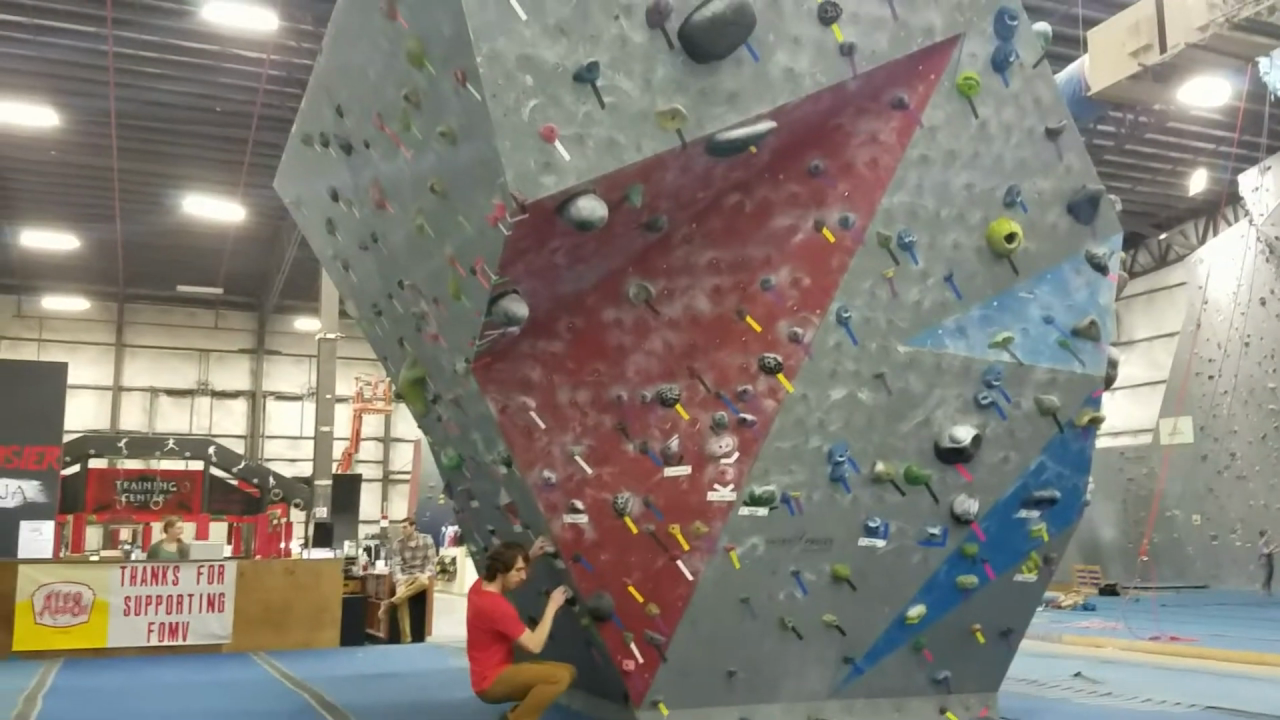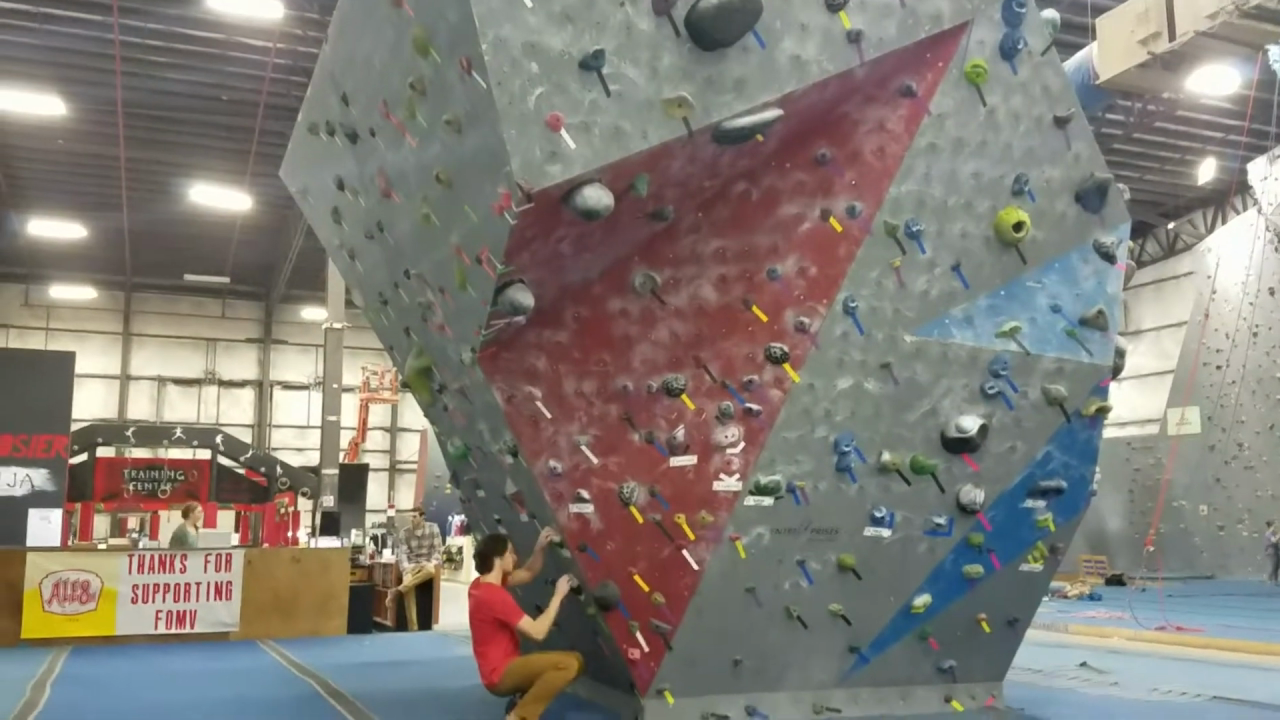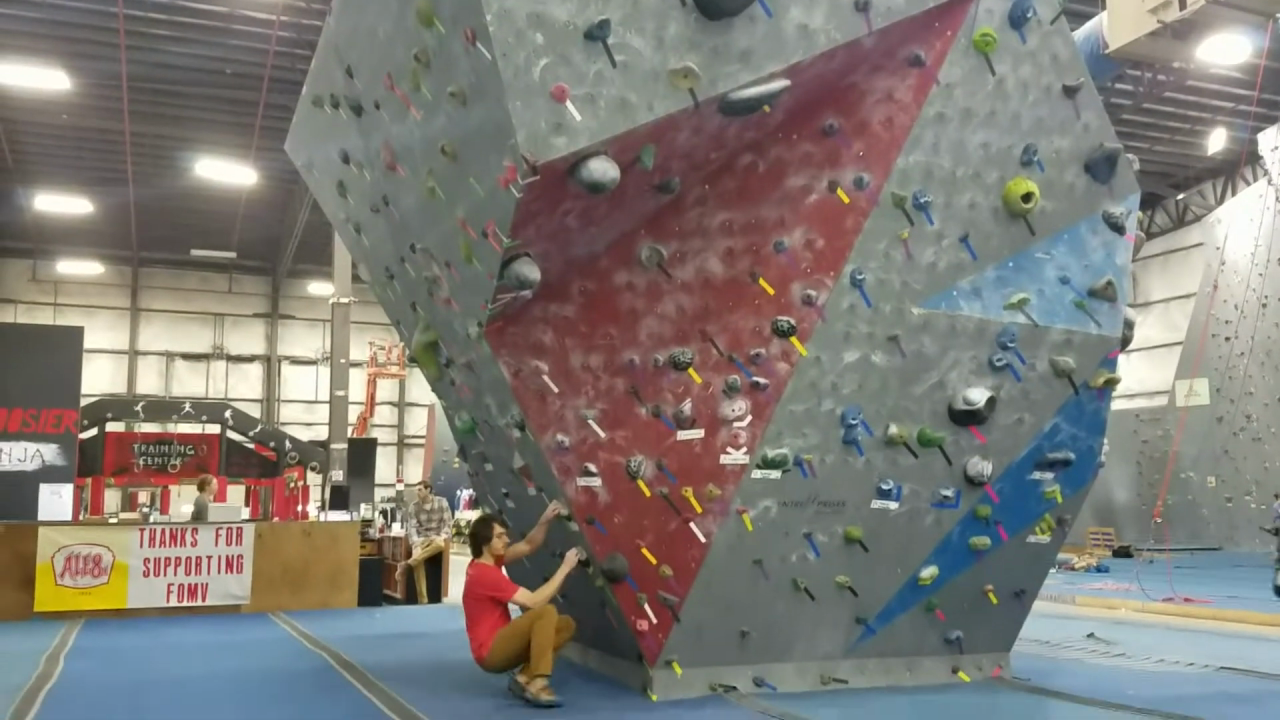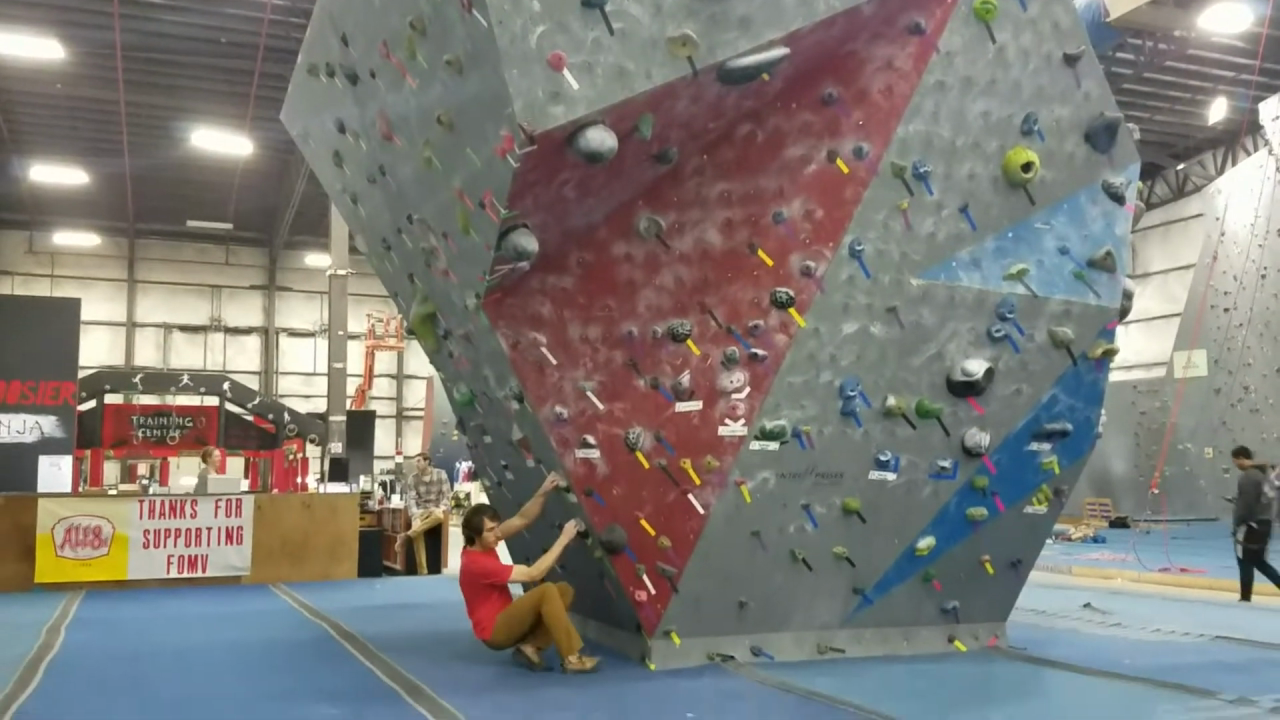
dt=0.4s
person 1, frame 1
left shoulder: (479, 586)
right shoulder: (497, 606)
left elbow: (513, 578)
right elbow: (534, 645)
left wrist: (530, 557)
right wrist: (552, 606)
left hip: (497, 675)
right hip: (491, 683)
left knee: (568, 672)
right knee: (560, 677)
person 1, frame 2
left shoulder: (481, 585)
right shoulder: (494, 596)
left elbow: (528, 574)
right elbow: (537, 632)
left wrist: (540, 548)
right wrist: (558, 595)
left hip: (504, 668)
right hip: (500, 675)
left knee: (575, 659)
right knee: (569, 664)
left ankle: (524, 700)
person 1, frame 3
left shoulder: (489, 560)
right shoulder: (485, 574)
left elbow: (528, 545)
right elbow: (535, 600)
left wrist: (545, 520)
right wrist: (565, 568)
left hip: (500, 645)
right hip: (490, 652)
left knee: (565, 624)
right knee: (547, 611)
left ankle: (524, 677)
right ankle: (538, 684)
person 1, frame 4
left shoulder: (482, 545)
right shoulder: (477, 564)
left elbow: (522, 520)
right elbow: (533, 574)
left wrist: (543, 492)
right wrist: (564, 539)
left hip: (505, 619)
right hip: (495, 632)
left knee: (564, 589)
right knee: (547, 590)
left ankle: (530, 647)
right ankle: (572, 658)
